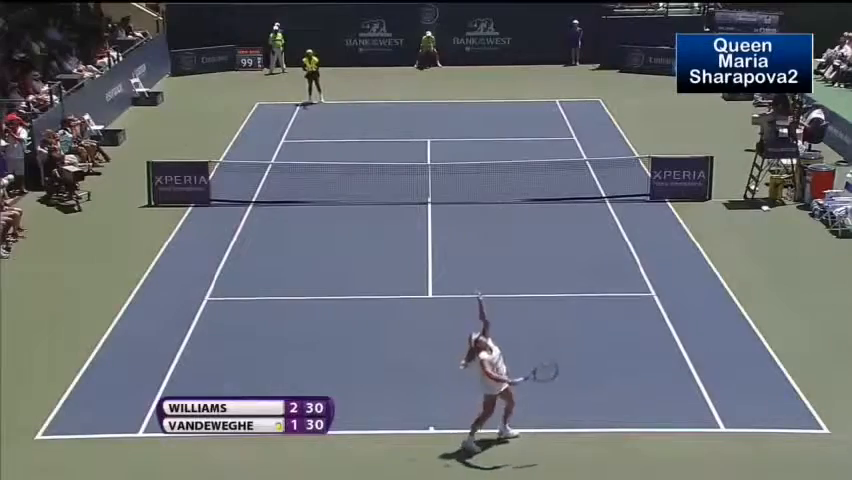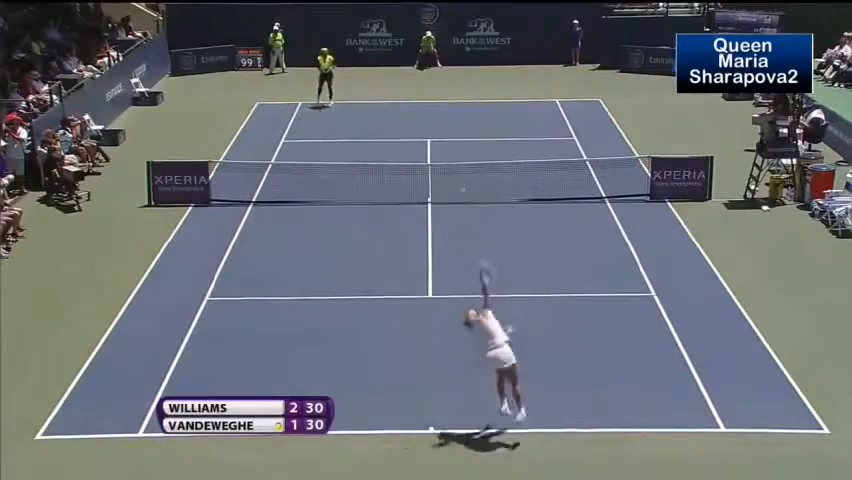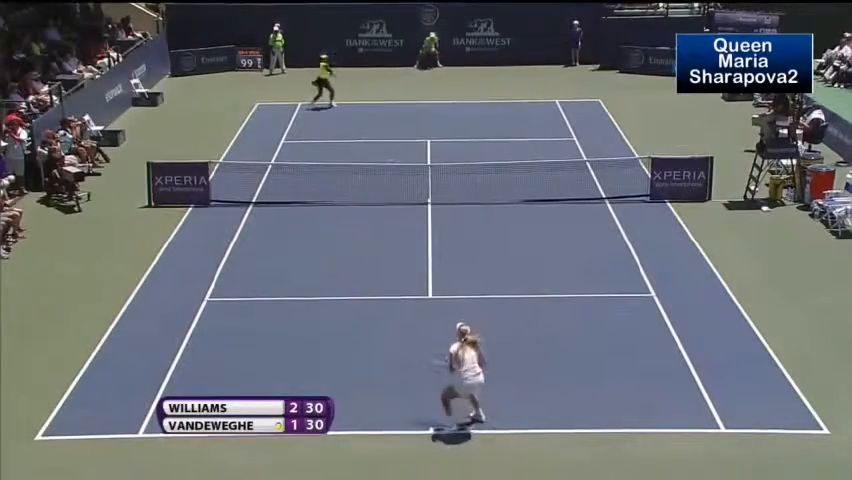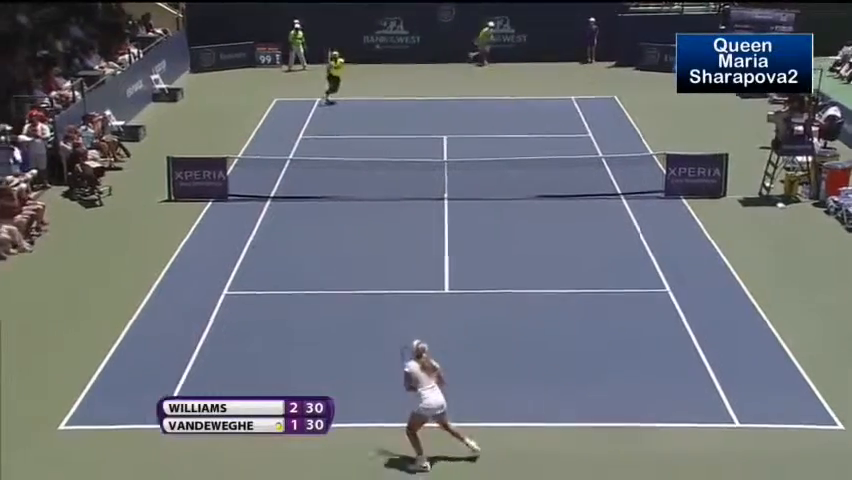
dt=0.7s
person 1, frame 1
left shoulder: (487, 340)
right shoulder: (482, 357)
left elbow: (486, 322)
right elbow: (489, 375)
left wrist: (481, 304)
right wrist: (508, 380)
left hip: (503, 382)
right hip: (492, 387)
left knee: (511, 404)
right knee: (486, 414)
left ankle: (504, 429)
right ankle: (468, 441)
person 1, frame 2
left shoulder: (480, 321)
right shoulder: (485, 314)
left hip: (494, 354)
right hip: (503, 352)
left knee: (501, 380)
right knee: (514, 384)
left ankle: (503, 404)
right ankle: (520, 410)
person 1, frame 3
left shoulder: (454, 348)
right shoulder: (475, 344)
left elbow: (451, 369)
right elbow: (483, 364)
left wrist: (455, 368)
left hip: (464, 383)
right hip: (478, 380)
left knee: (444, 397)
right knee: (470, 393)
right ankle: (479, 414)
person 1, frame 4
left shoulder: (410, 366)
right shoulder: (432, 364)
left elbow: (408, 387)
right elbow: (441, 381)
left hip: (427, 404)
right hip: (439, 401)
left knee: (410, 430)
right knee: (446, 426)
left ankle: (422, 461)
right ankle: (470, 444)
